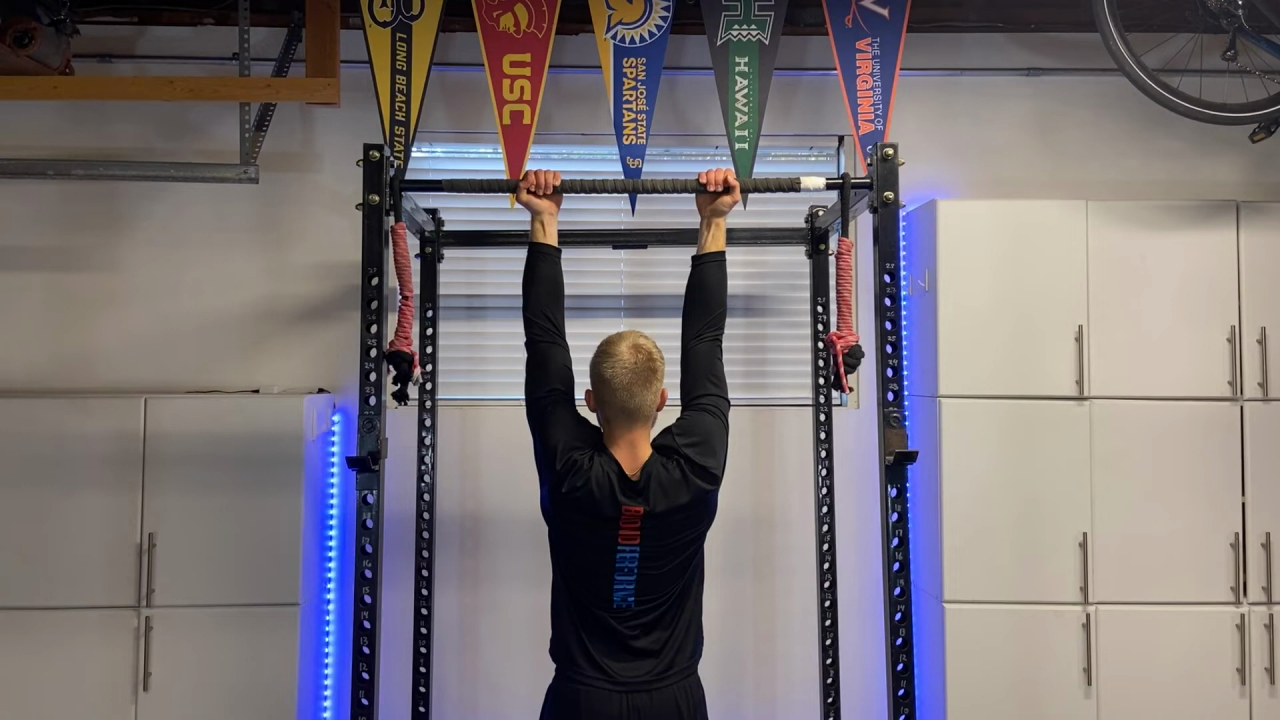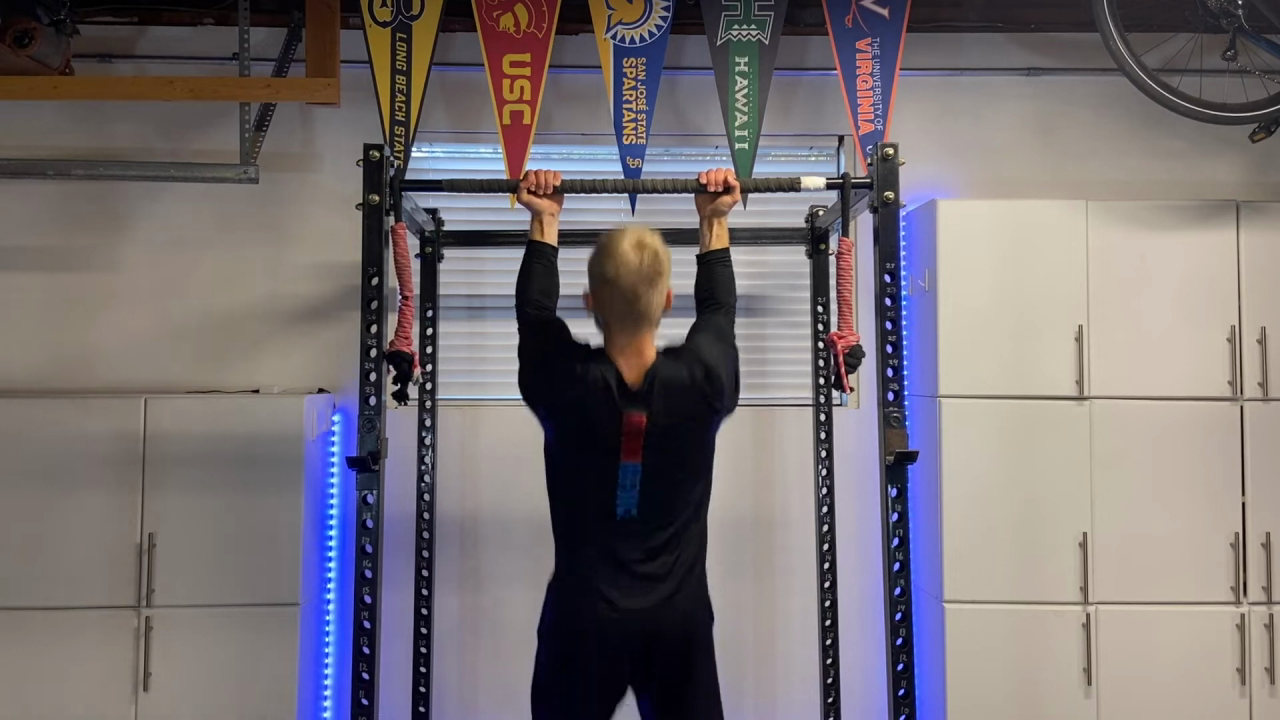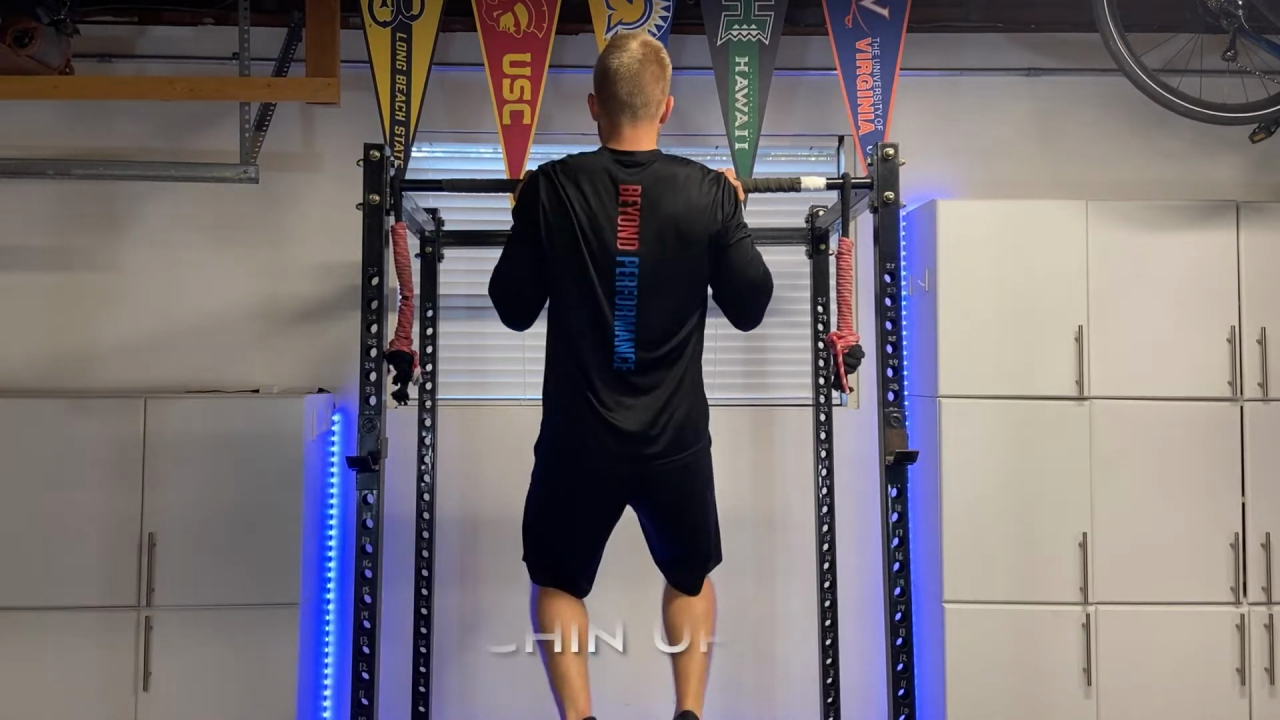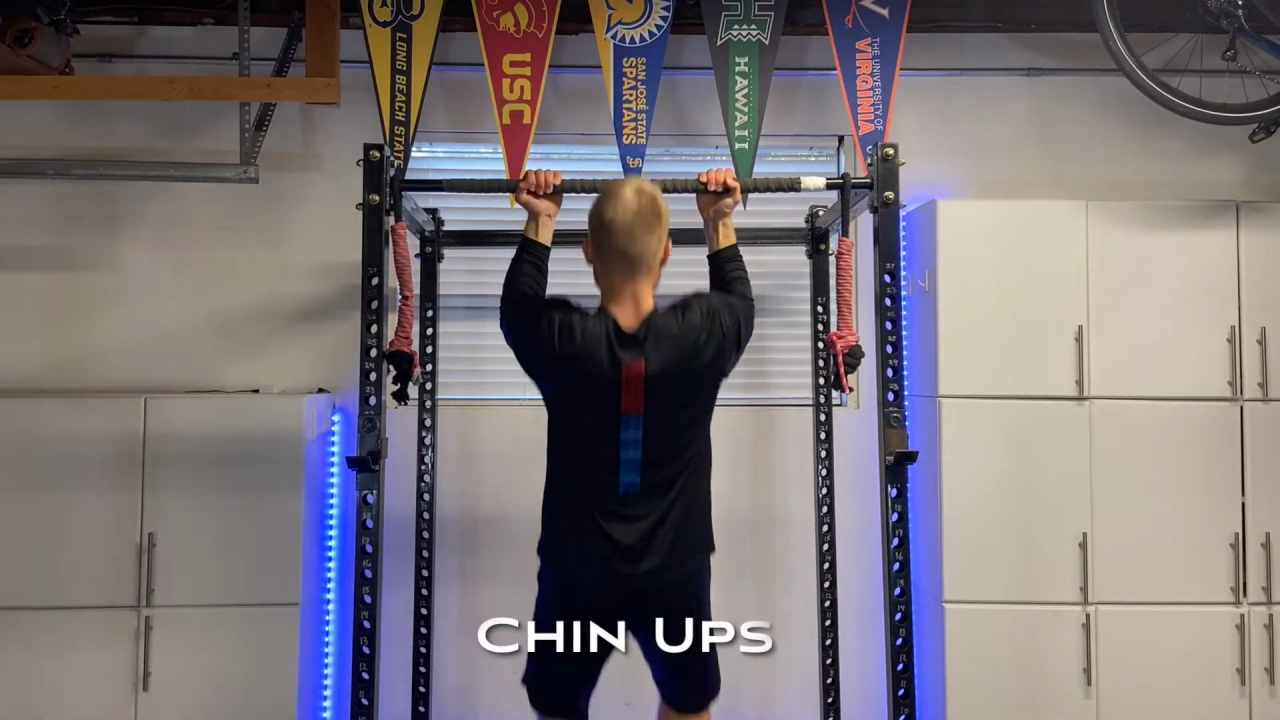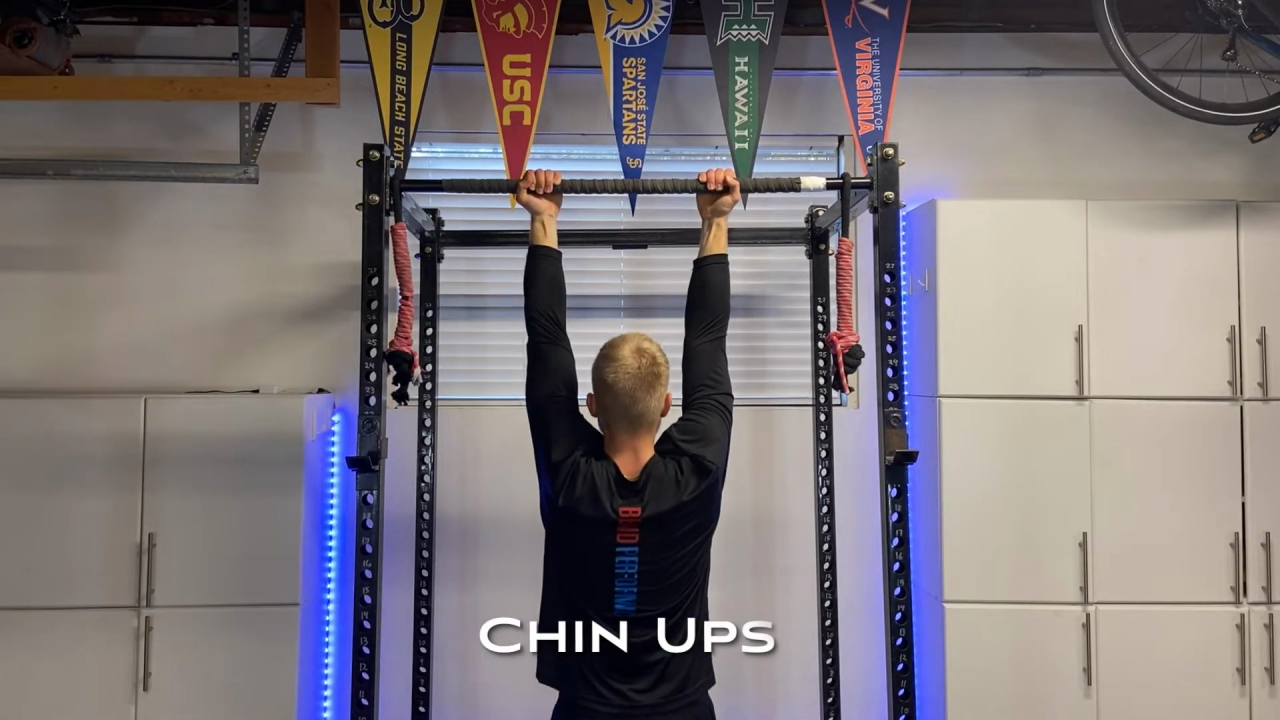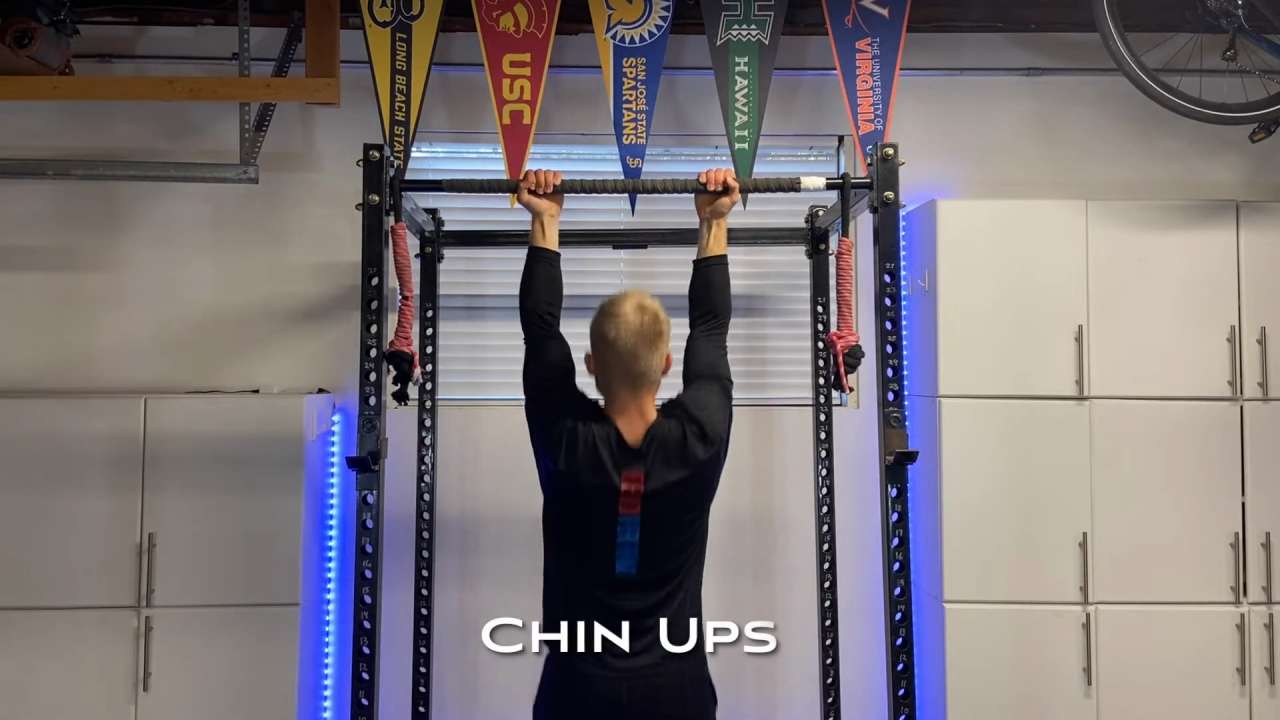
dt=0.7s
person 1, frame 1
left shoulder: (568, 472)
right shoulder: (694, 472)
left elbow: (545, 339)
right elbow: (705, 338)
left wrist: (544, 223)
right wrist: (713, 224)
person 1, frame 2
left shoulder: (565, 385)
right shoulder: (701, 383)
left elbow: (534, 316)
right elbow: (717, 316)
left wrist: (544, 222)
right wrist: (715, 222)
left hip: (583, 621)
right hip: (676, 618)
person 1, frame 3
left shoulder: (551, 188)
right shoulder: (708, 191)
left elbow: (514, 308)
right elbow: (749, 307)
left hip: (579, 440)
right hip: (674, 439)
left knee: (558, 583)
right knee: (690, 579)
person 1, frame 4
left shoulder: (561, 340)
right shoulder: (702, 335)
left elbow: (514, 309)
right elbow: (742, 308)
left wrist: (539, 223)
right wrist: (720, 224)
left hip: (579, 572)
right hip: (673, 573)
person 1, frame 5
left shoulder: (567, 476)
right shoulder: (697, 473)
left elbow: (546, 336)
right elbow: (707, 334)
left wrist: (544, 222)
right wrist: (715, 223)
person 1, frame 6
left shoulder: (566, 446)
right shoulder: (699, 442)
left elbow: (541, 331)
right elbow: (710, 328)
left wrist: (544, 222)
right wrist: (714, 223)
